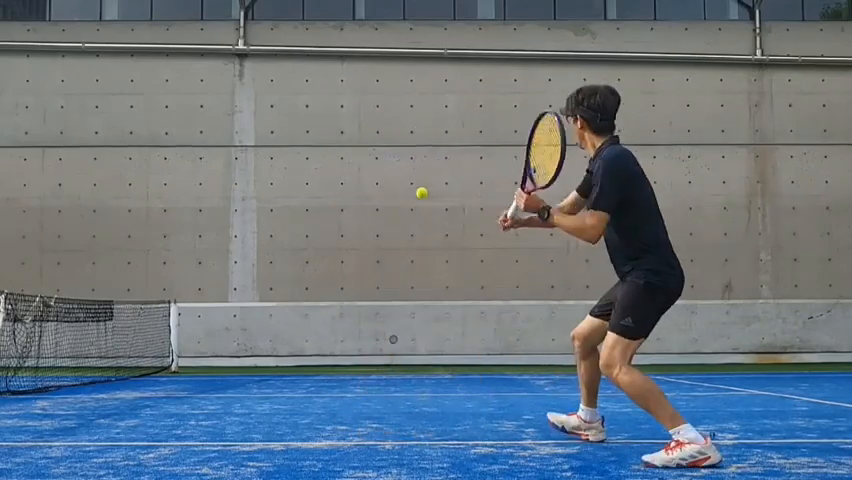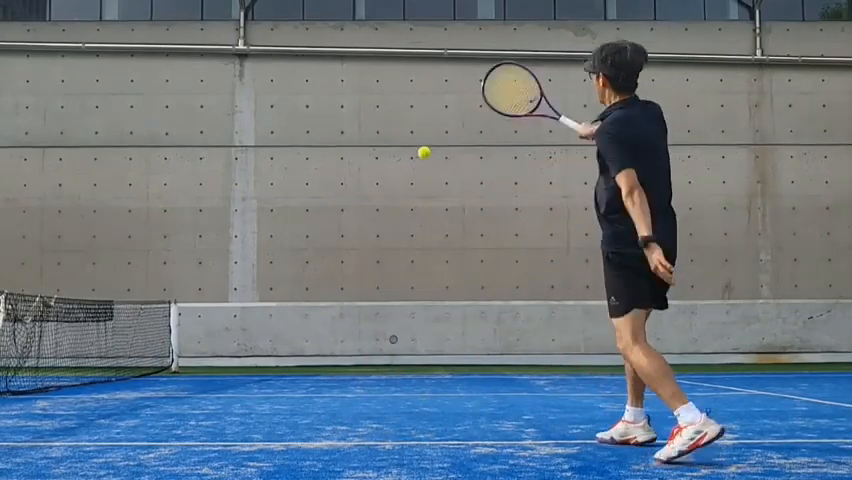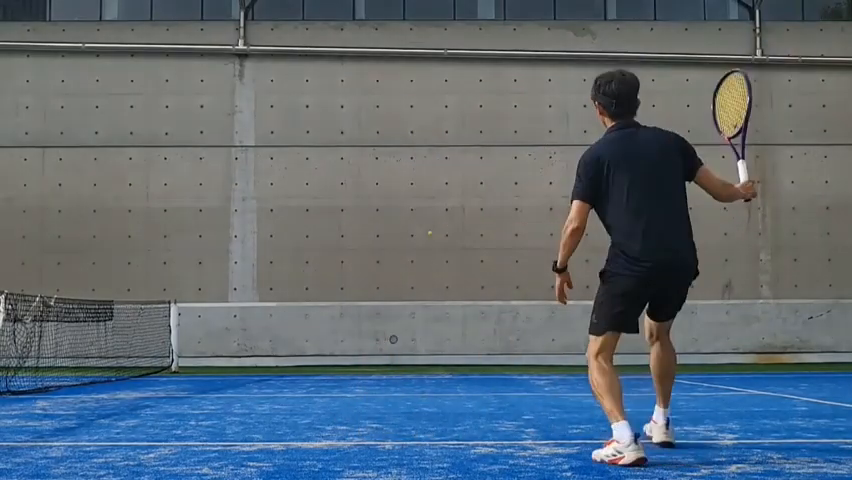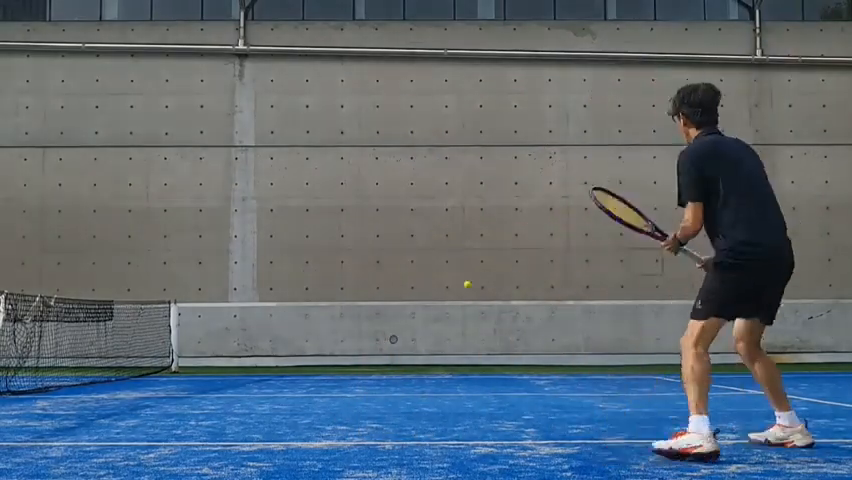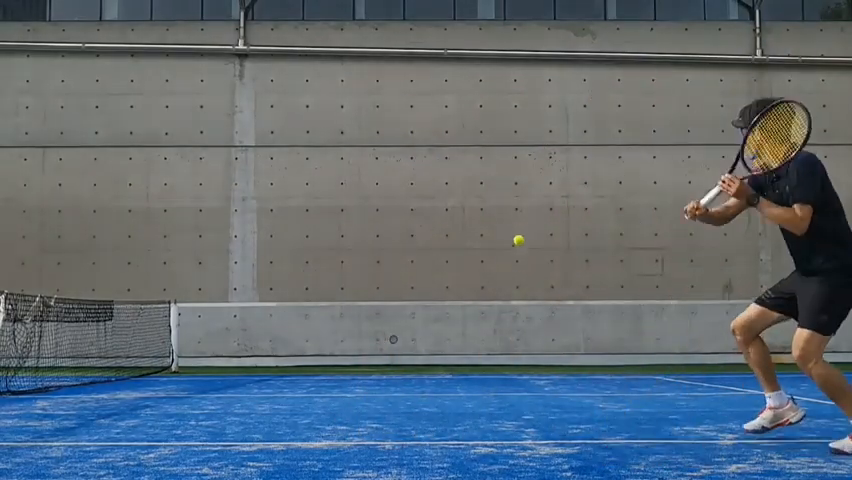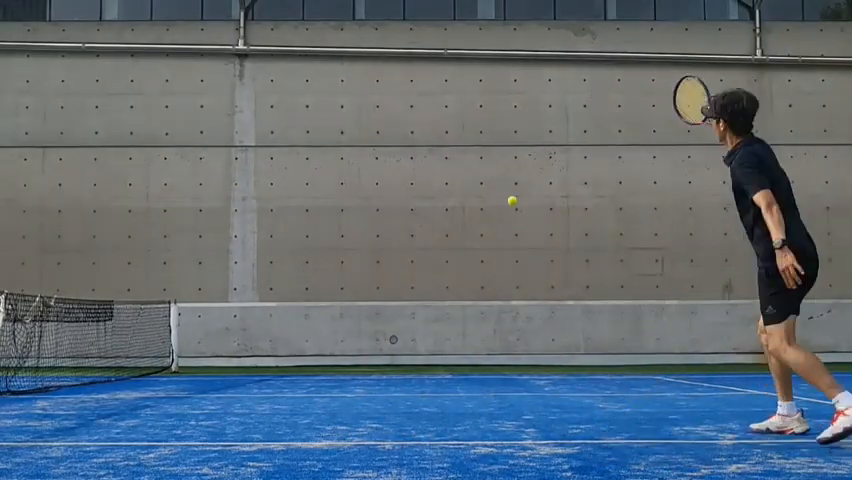
dt=0.5s
person 1, frame 1
left shoulder: (612, 164)
right shoulder: (607, 161)
left elbow: (592, 231)
right elbow: (568, 210)
left wrist: (542, 212)
right wrist: (523, 217)
left hip: (652, 276)
right hip: (640, 276)
left knee: (614, 362)
right knee: (583, 338)
left ankle: (693, 441)
right ankle: (588, 419)
person 1, frame 2
left shoulder: (616, 129)
right shoulder: (649, 112)
left elbow: (632, 190)
left wrist: (647, 242)
right wrist: (594, 129)
left hip: (629, 245)
right hip: (658, 240)
left knee: (631, 341)
right knee: (634, 334)
left ankle: (696, 422)
right ankle: (634, 422)
person 1, frame 3
left shoulder: (596, 156)
right shoulder: (670, 142)
left elbow: (575, 225)
right elbow: (717, 190)
left wrist: (560, 269)
right wrist: (742, 192)
left hip: (629, 265)
right hip: (679, 261)
left knee: (598, 357)
right knee: (659, 335)
left ankle: (623, 441)
right ankle: (661, 422)
person 1, frame 4
left shoulder: (693, 156)
right shoulder: (741, 149)
left elbow: (694, 223)
left wrist: (675, 240)
left hip: (747, 259)
right hip: (778, 257)
left knee: (694, 344)
right knee: (746, 344)
left ankle: (698, 433)
right ankle: (791, 426)
person 1, frame 5
left shoulder: (804, 165)
right shoulder: (765, 175)
left elbow: (799, 224)
right elbow: (727, 214)
left wrist: (752, 199)
right wrist: (703, 213)
right hip: (808, 273)
left knee: (805, 354)
right knee: (742, 328)
right ankle: (780, 406)
person 1, frame 6
left shoulder: (743, 162)
right shoulder: (757, 148)
left elbow: (768, 205)
left wrist: (784, 252)
left hip: (783, 259)
right hip: (802, 256)
left knee: (781, 343)
right knee: (772, 336)
right ankle: (788, 414)
